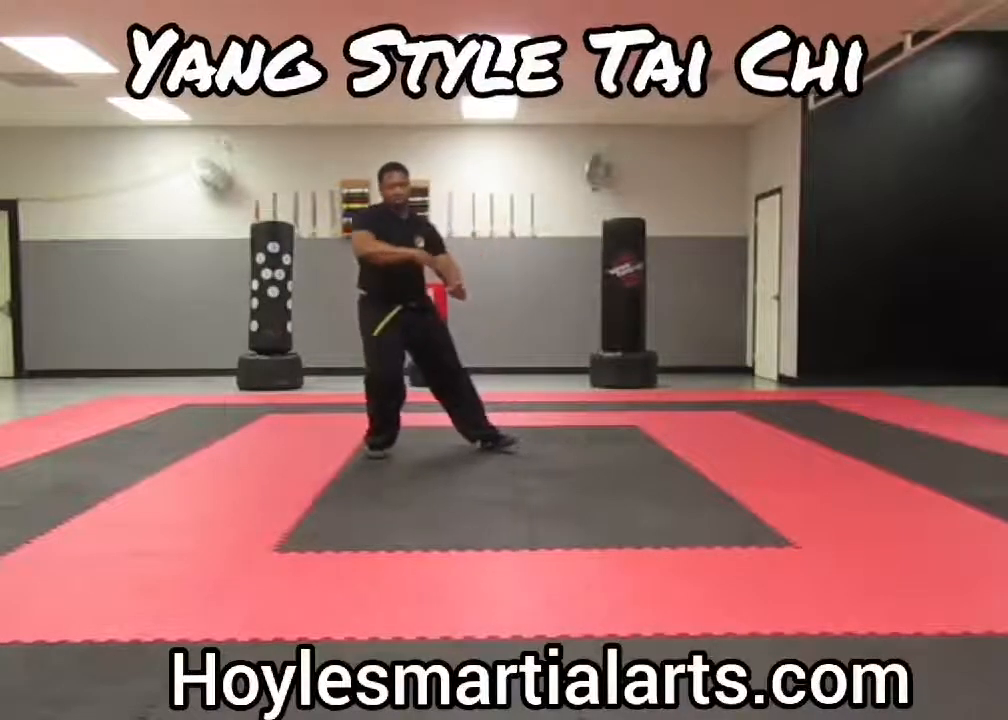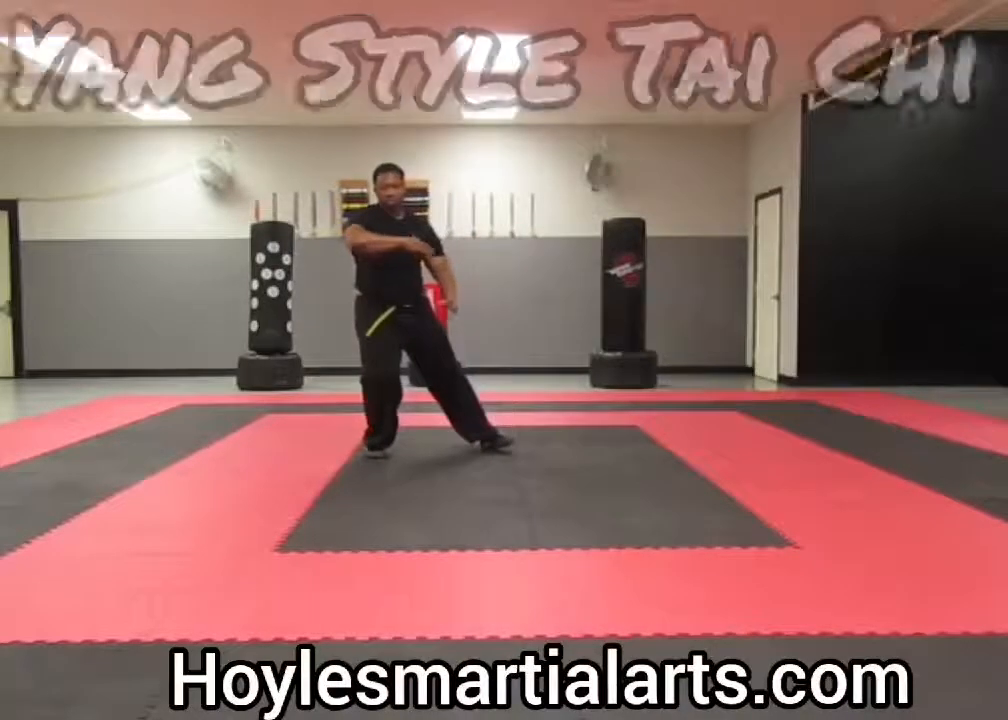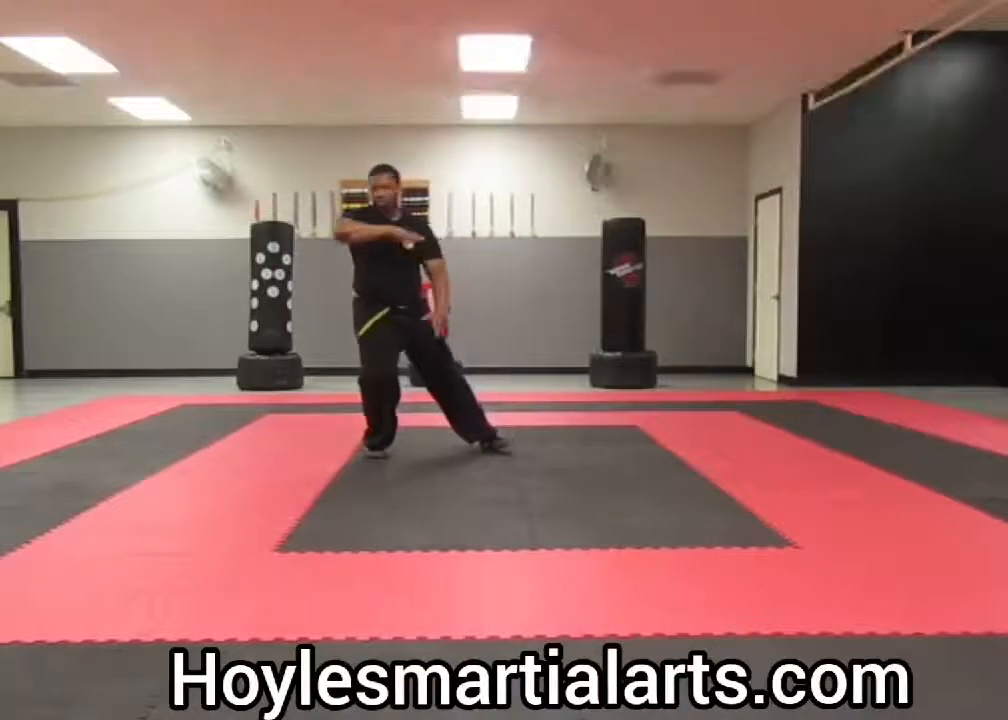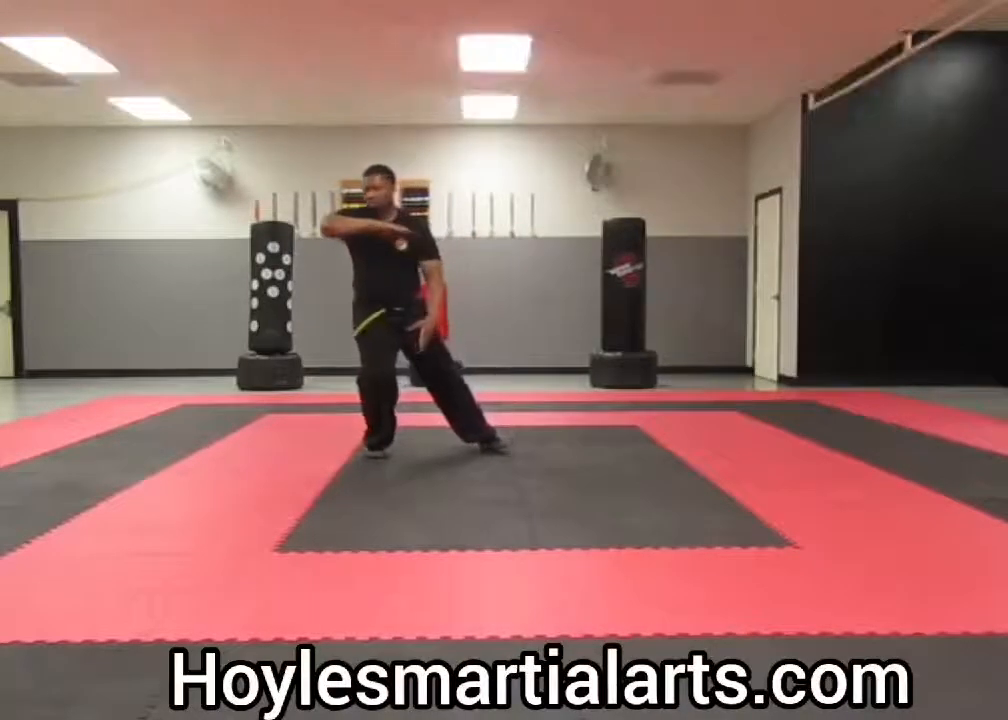
dt=0.3s
person 1, frame 1
left shoulder: (422, 226)
right shoulder: (369, 219)
left elbow: (444, 263)
right elbow: (363, 248)
left wrist: (455, 283)
right wrist: (411, 253)
left hip: (418, 308)
right hip: (380, 309)
left knee: (448, 370)
right knee: (384, 375)
left ankle: (484, 434)
right ankle: (379, 439)
person 1, frame 2
left shoulder: (420, 226)
right shoulder: (364, 219)
left elbow: (440, 265)
right elbow: (355, 241)
left wrist: (451, 295)
right wrist: (403, 242)
left hip: (415, 309)
right hip: (376, 311)
left knee: (446, 371)
right knee: (381, 376)
left ankle: (483, 434)
right ankle: (377, 440)
person 1, frame 3
left shoulder: (419, 226)
right shoulder: (361, 218)
left elbow: (438, 271)
right elbow: (342, 231)
left wrist: (441, 308)
right wrist: (391, 231)
left hip: (413, 311)
right hip: (374, 313)
left knee: (445, 372)
right knee: (378, 376)
left ankle: (483, 435)
right ankle: (378, 440)
person 1, frame 4
left shoulder: (415, 227)
right shoulder: (357, 219)
left elbow: (434, 275)
right elbow: (328, 225)
left wrist: (432, 316)
right wrist: (377, 224)
left hip: (411, 312)
right hip: (372, 313)
left knee: (443, 373)
right knee: (377, 376)
left ankle: (482, 435)
right ankle: (377, 440)
